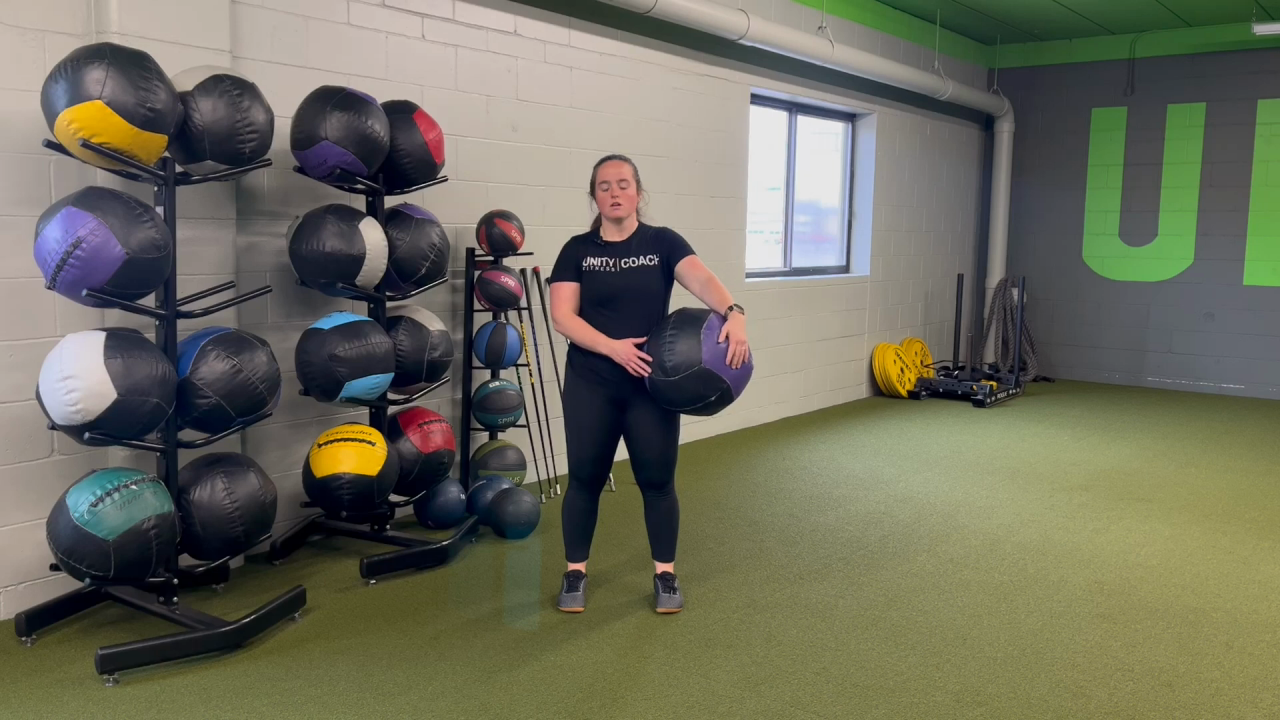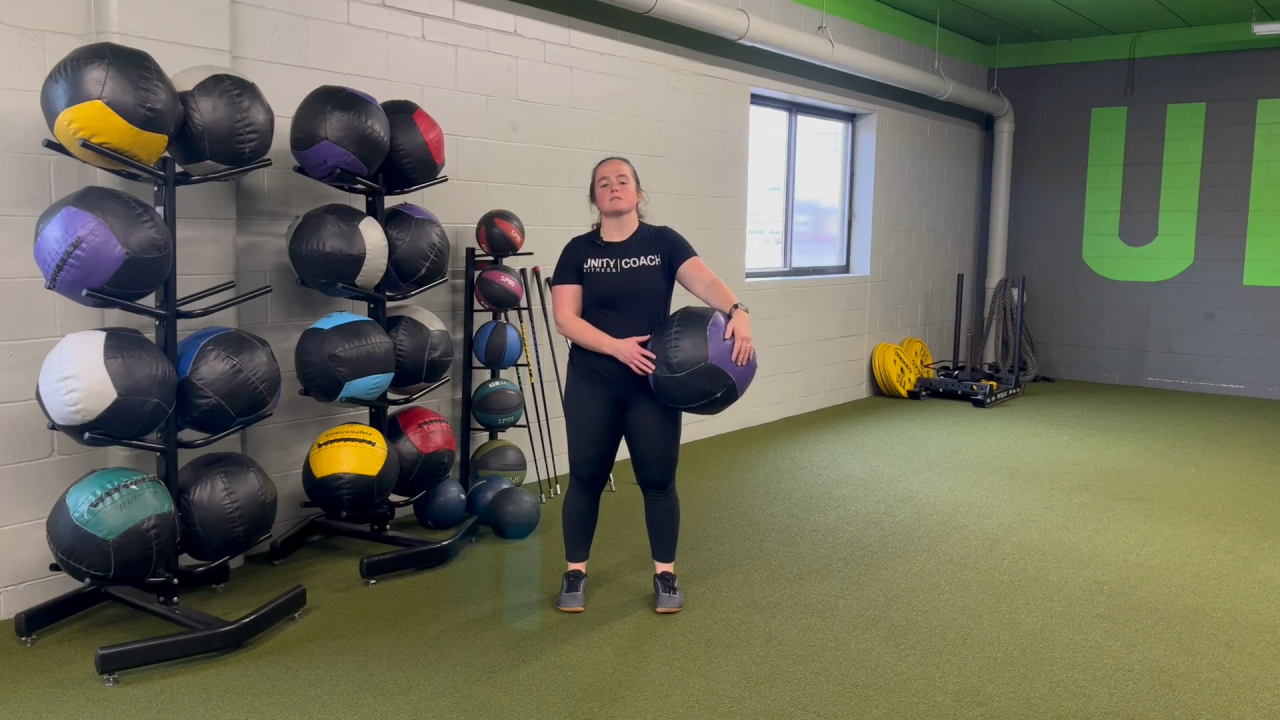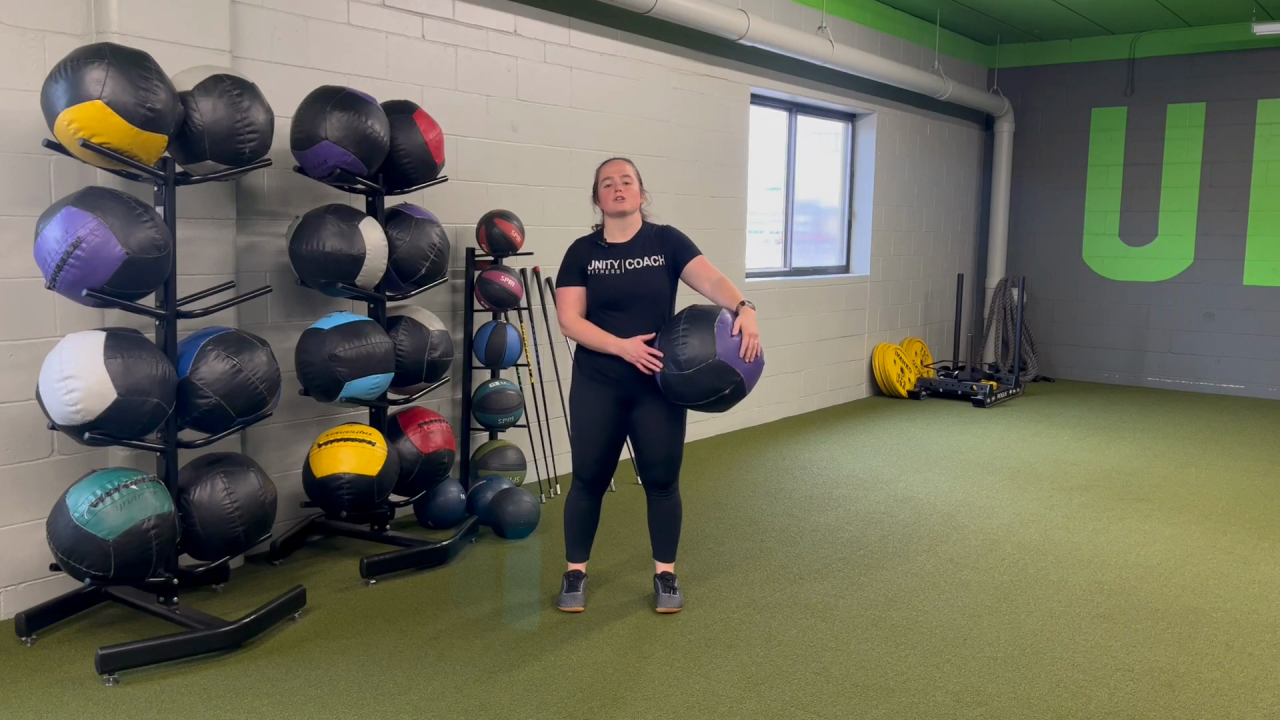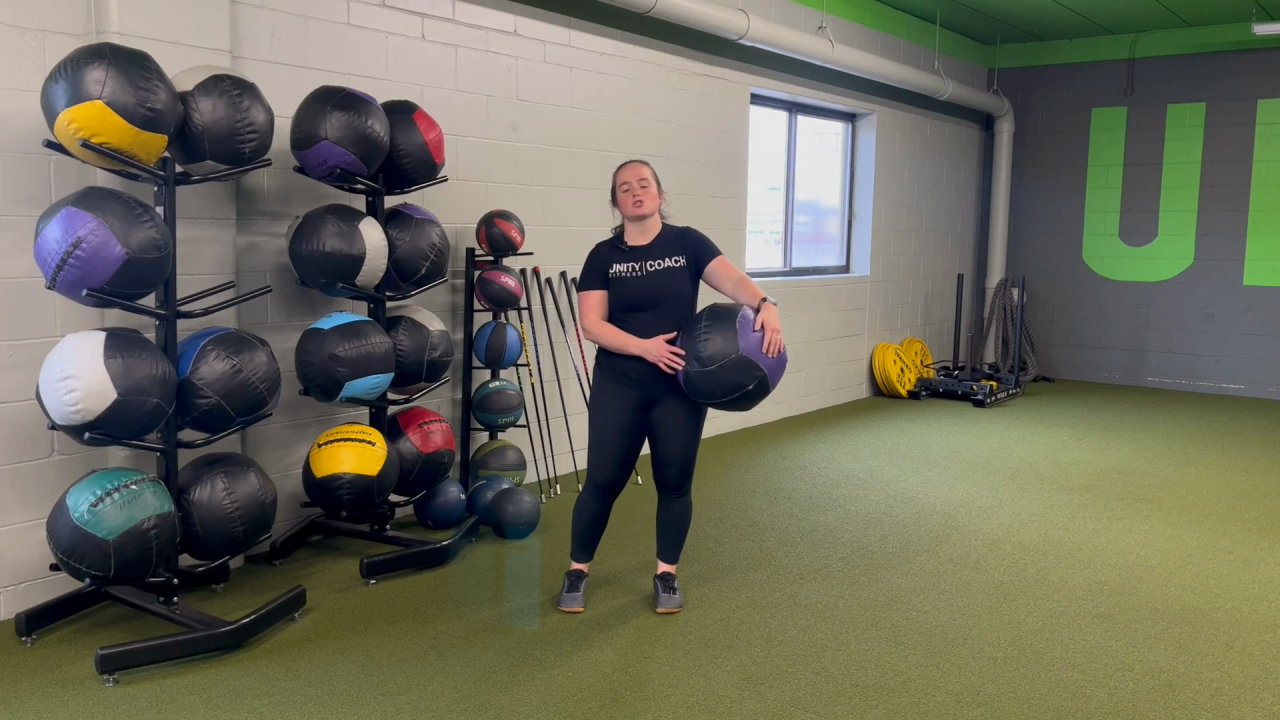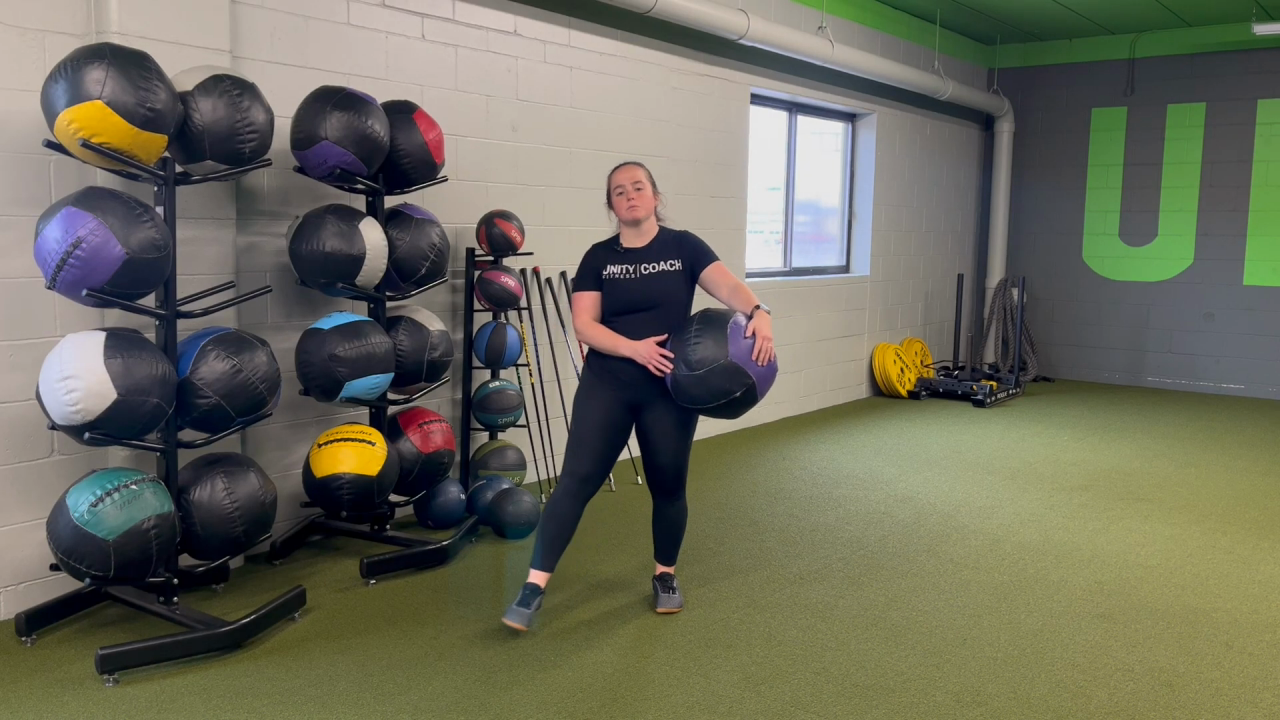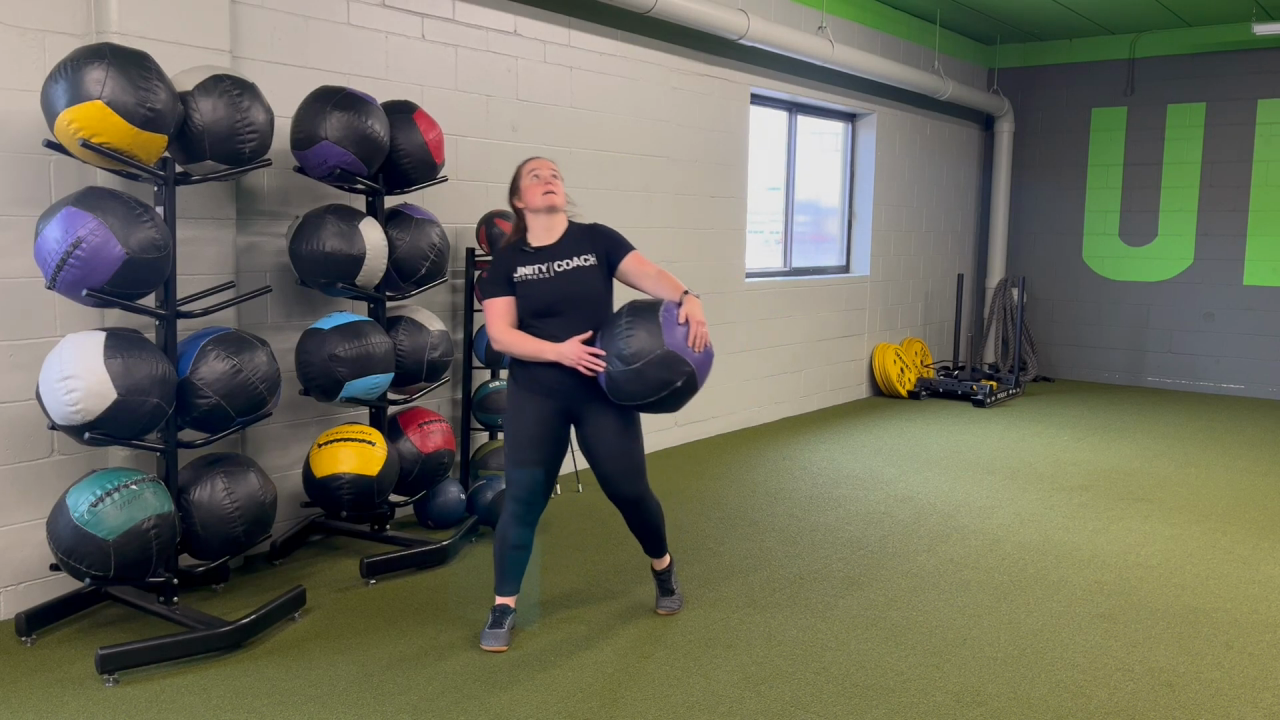
dt=0.5s
person 1, frame 1
left shoulder: (662, 242)
right shoulder: (578, 251)
left elbow: (701, 279)
right elbow: (562, 316)
left wrist: (733, 314)
right wrist: (612, 348)
left hip: (653, 385)
right hip: (591, 385)
left knee: (657, 480)
right knee: (585, 479)
left ankle: (665, 574)
right ankle: (575, 572)
person 1, frame 2
left shoulder: (663, 241)
right shoulder: (578, 251)
left elbow: (704, 281)
right elbow: (565, 319)
left wrist: (737, 311)
right wrist: (616, 346)
left hip: (654, 385)
right hip: (592, 386)
left knee: (658, 480)
right knee: (586, 479)
left ankle: (665, 573)
right ankle: (575, 571)
person 1, frame 3
left shoulder: (666, 241)
right shoulder: (582, 252)
left elbow: (710, 280)
right elbow: (569, 320)
left wrist: (743, 309)
right wrist: (622, 346)
left hip: (659, 385)
right hip: (597, 386)
left knee: (662, 480)
right knee: (589, 480)
left ankle: (665, 574)
right ankle: (575, 572)
person 1, frame 4
left shoulder: (687, 243)
right shoulder: (603, 256)
left elbow: (731, 279)
right elbow: (592, 324)
left wrist: (765, 305)
right wrist: (644, 347)
left hip: (680, 386)
right hip: (618, 387)
left knee: (674, 482)
right knee: (603, 481)
left ankle: (666, 574)
right ankle: (577, 570)
person 1, frame 5
left shoulder: (683, 247)
right shoulder: (598, 258)
left elbow: (727, 285)
right elbow: (584, 325)
left wrist: (757, 313)
right wrist: (634, 348)
left hip: (669, 389)
right hip: (605, 386)
left knee: (668, 485)
right knee: (576, 481)
left ankle: (665, 575)
right ankle: (534, 586)
person 1, frame 6
left shoulder: (597, 240)
right shoulder: (506, 261)
left elbow: (647, 274)
right elbow: (500, 334)
left wrist: (687, 298)
right wrist: (559, 350)
left hip: (604, 390)
right hip: (535, 397)
left knee: (629, 490)
right knee: (523, 499)
left ankle: (663, 567)
right ankle: (503, 605)
